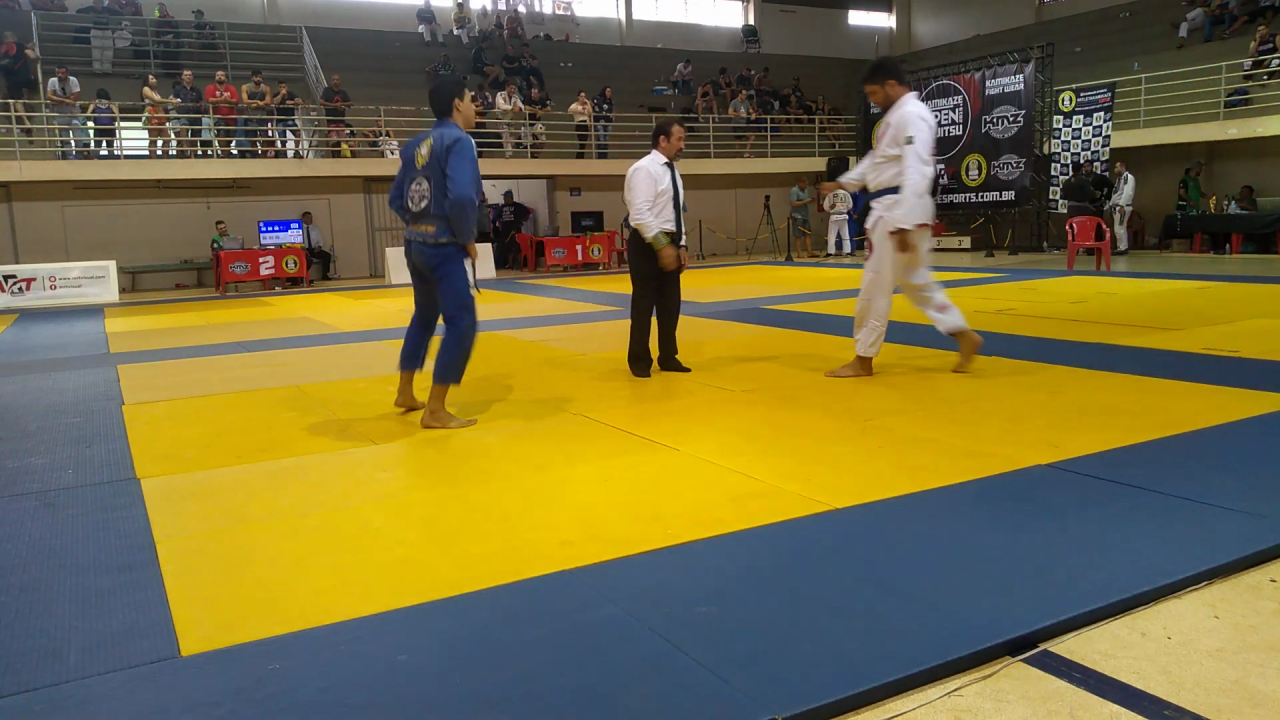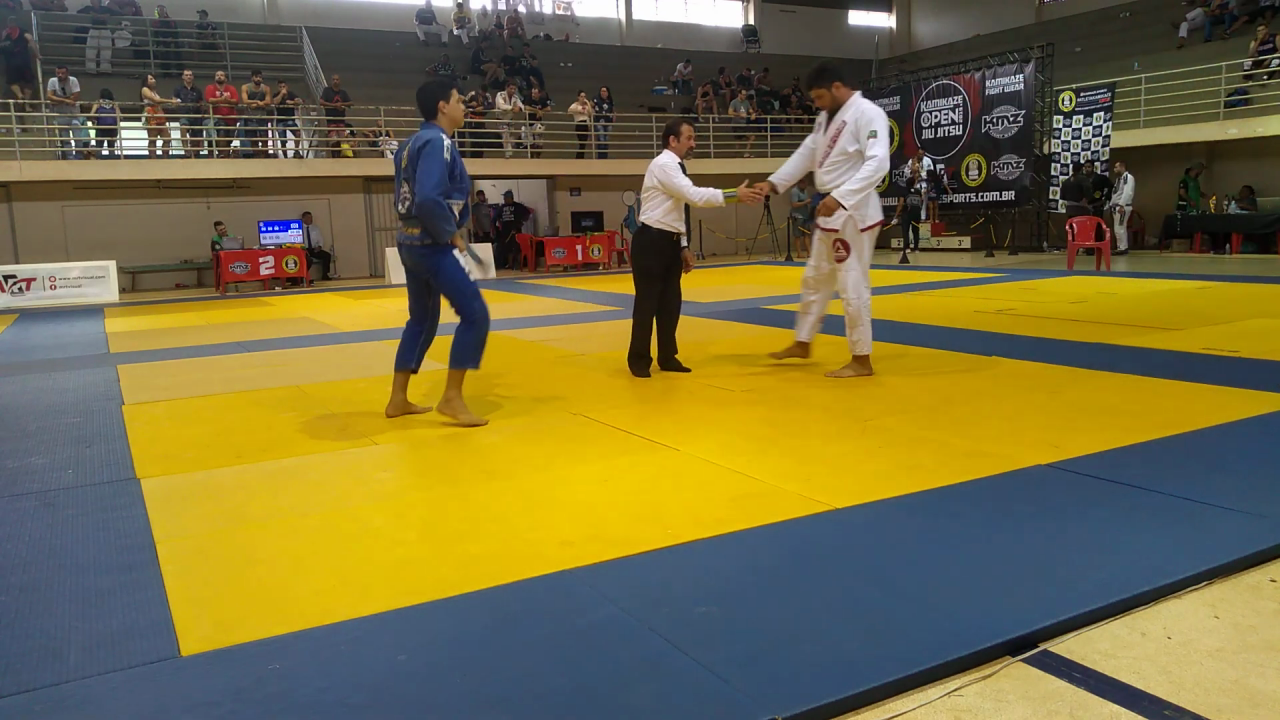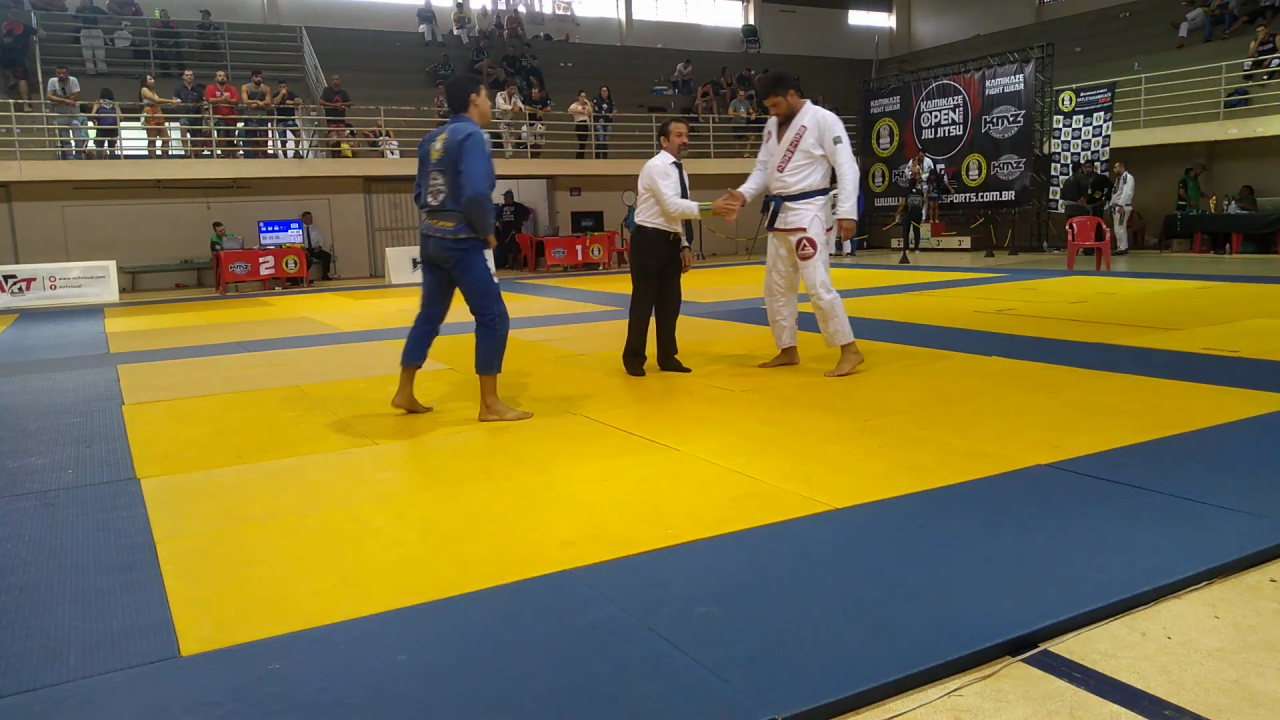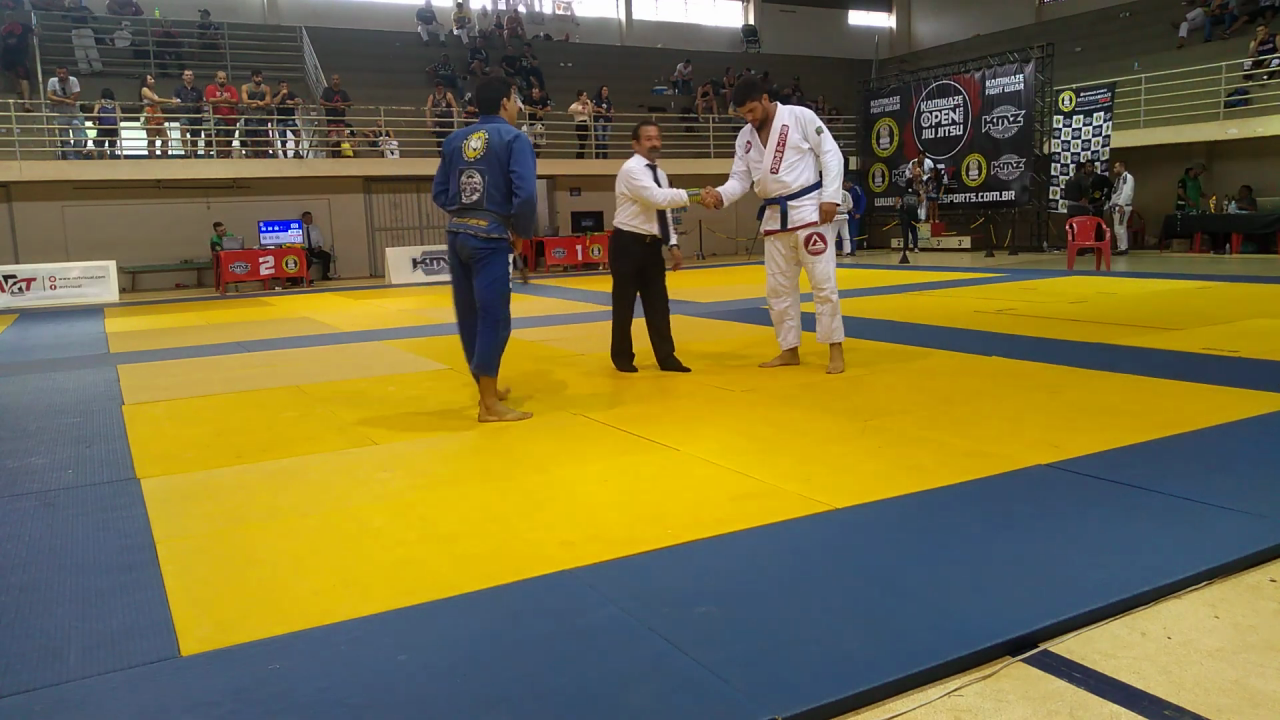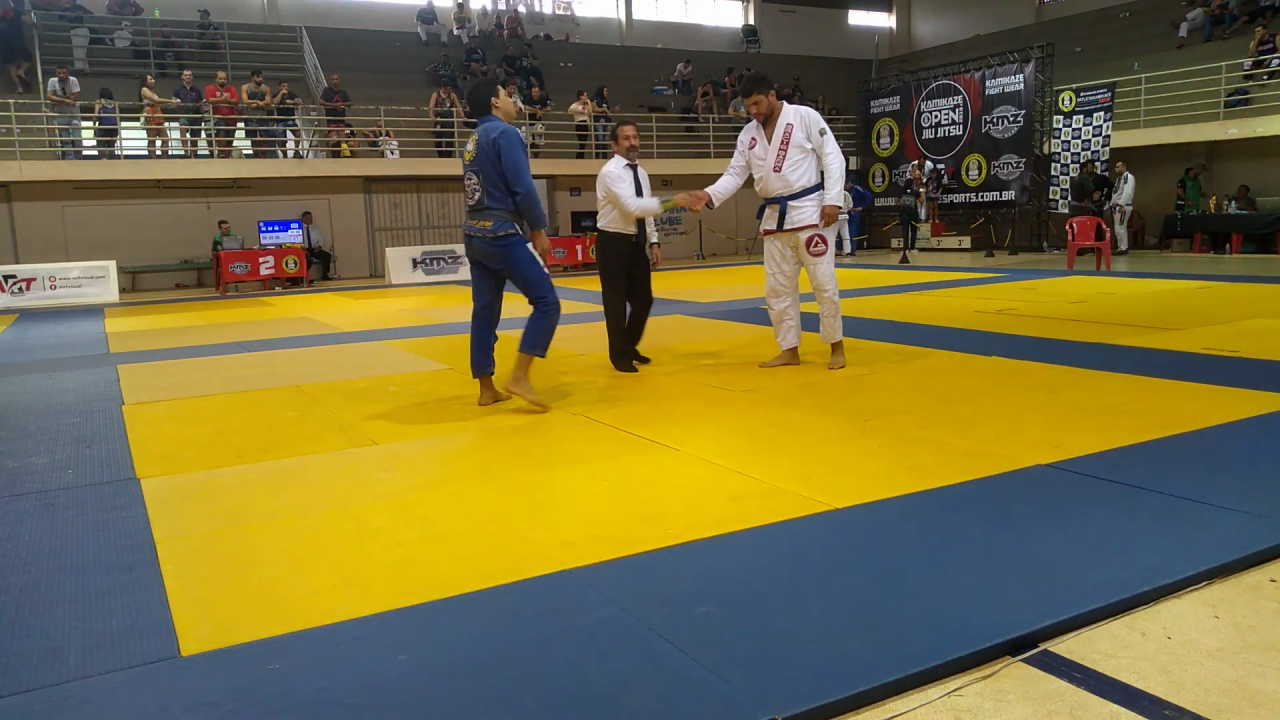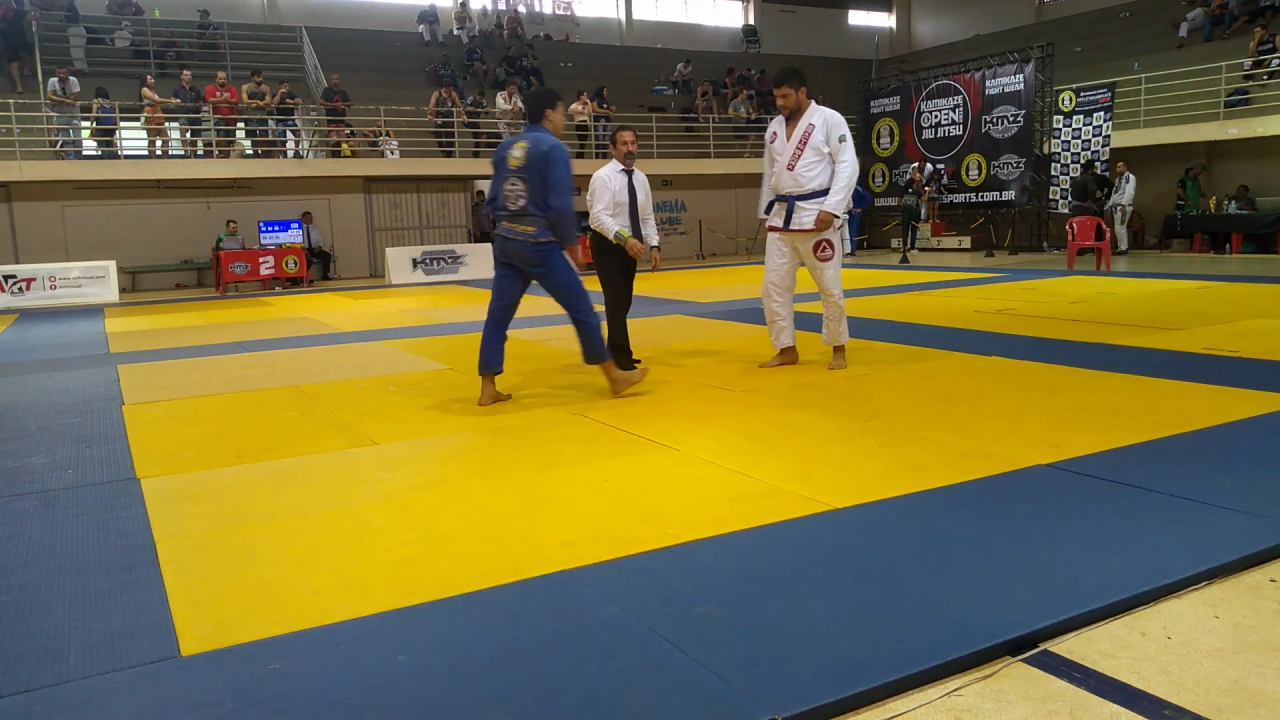
dt=0.4s
person 1, frame 1
left shoulder: (416, 143)
right shoulder: (459, 141)
left elbow: (396, 197)
right elbow: (462, 197)
right wrist: (468, 237)
left hip: (415, 241)
right hip: (443, 244)
left knee: (426, 316)
right knee: (461, 324)
left ankle: (405, 392)
right ankle: (435, 409)
person 1, frame 2
left shoulder: (414, 143)
right shoulder: (437, 142)
right elbow: (428, 200)
right wrist: (451, 234)
left hip: (412, 243)
right hip: (433, 246)
left knee: (423, 320)
right knee: (474, 313)
left ankle: (398, 399)
right ankle: (451, 398)
person 1, frame 3
left shoulder: (432, 139)
right shoulder: (473, 136)
left elbow: (421, 194)
right elbow: (476, 194)
right wrist: (487, 231)
left hip: (430, 236)
right hip: (461, 239)
left knee: (430, 313)
right knee: (492, 317)
left ankle: (405, 392)
right ankle: (490, 403)
person 1, frame 4
left shoulder: (456, 140)
right shoulder: (514, 138)
left elbow: (439, 194)
right elbow: (525, 194)
right wrist: (521, 232)
left hip: (456, 234)
right hip: (490, 237)
left knee: (468, 312)
right knee: (494, 318)
left ankle: (486, 389)
right ankle: (490, 404)
person 1, frame 5
left shoulder: (473, 141)
right shoulder: (504, 133)
right elbow: (523, 189)
left wrist: (529, 232)
right wrist: (538, 228)
left hip: (474, 234)
right hip: (501, 235)
left knee: (484, 310)
right knee: (546, 301)
left ankle: (486, 389)
right ankle: (519, 377)
person 1, frame 6
left shoulder: (505, 148)
right shoulder: (553, 148)
left elbow: (493, 201)
right elbow: (561, 205)
right wrist: (569, 241)
left hip: (506, 239)
right hip: (539, 242)
left knee: (499, 313)
right knee: (581, 309)
left ankle: (488, 389)
right ankle: (615, 378)
person 2, frame 1
left shoulder: (911, 115)
right shoulder: (899, 114)
left elbow: (917, 172)
right elbow: (877, 158)
left wrist: (905, 224)
right wrist: (844, 182)
left hip: (897, 210)
right hip: (896, 210)
left knee: (875, 287)
right knee: (917, 282)
left ankle: (863, 360)
right ankle: (964, 337)
person 2, frame 2
left shoulder: (868, 114)
right shoulder: (828, 118)
left elbow: (878, 163)
right elbow: (806, 154)
left wrist: (840, 197)
right wrist: (774, 183)
left hip: (854, 212)
right hip: (831, 213)
left knee: (852, 286)
right knee: (814, 279)
left ankle: (861, 360)
right ankle: (802, 343)
person 2, frame 3
left shoulder: (823, 120)
right shoulder: (773, 126)
left elbow: (847, 168)
right elbow: (763, 167)
left wrist: (847, 212)
right wrist: (744, 193)
left hip: (807, 213)
right hip: (779, 214)
left knee: (817, 284)
right knee: (776, 288)
left ankle: (849, 350)
right ankle: (788, 350)
person 2, frame 4
left shoulder: (800, 116)
right shoulder: (745, 137)
left elbow: (831, 155)
right elbow: (740, 179)
left wrist: (830, 197)
right wrist: (720, 195)
left hip: (809, 210)
right hip: (774, 216)
left knee: (823, 281)
right knee: (779, 287)
left ankle: (835, 350)
right ankle: (790, 350)
person 2, frame 5
left shoulder: (805, 116)
right shoulder: (748, 134)
left elbow: (833, 158)
right elbow: (735, 175)
left wrist: (832, 200)
right wrist: (708, 195)
left hip: (809, 210)
right hip: (775, 216)
left knee: (823, 282)
right knee: (779, 287)
left ankle: (836, 347)
right ankle: (790, 350)
person 2, frame 6
left shoulder: (829, 119)
right shoulder: (775, 126)
left elbow: (848, 166)
left wrist: (831, 208)
right wrist: (765, 213)
left hip: (816, 214)
right hip: (781, 216)
left knee: (829, 286)
right knee: (774, 285)
left ankle: (838, 349)
right ankle: (786, 349)
person 3, frame 1
left shoulder: (673, 172)
right shoulder: (644, 169)
right elbow: (641, 214)
left wrist: (680, 245)
right wrist: (662, 245)
left hip: (668, 244)
right hip: (647, 244)
left knee: (671, 303)
right knee: (644, 303)
left ankle: (668, 357)
right ankle: (640, 360)
person 3, frame 2
left shoulder: (676, 168)
right shoulder: (663, 166)
right elbow: (694, 195)
left wrist: (684, 246)
right wrist: (735, 194)
left hip: (670, 243)
right hip: (651, 241)
left knee: (671, 302)
right knee: (647, 302)
left ankle: (667, 357)
right ankle: (639, 359)
person 3, frame 3
left shoulder: (679, 171)
right shoulder: (656, 167)
right elbow: (672, 207)
left wrist: (685, 246)
right wrist: (712, 207)
left hip: (670, 243)
right hip: (649, 241)
left knee: (670, 301)
right knee: (643, 301)
left ankle: (667, 356)
right ankle: (634, 357)
person 3, frame 4
left shoulder: (659, 174)
right shoulder: (631, 170)
left elbow: (665, 212)
right elbow: (658, 199)
left wrist: (673, 244)
right wrist: (695, 195)
left hip: (651, 245)
right hip: (627, 244)
left knee: (658, 302)
right knee: (624, 303)
left ankle: (666, 357)
right ankle: (622, 355)
person 3, frame 5
left shoulder: (640, 172)
right shoulder: (610, 172)
right elbow: (633, 206)
left wrist: (653, 243)
right wrist: (670, 201)
left hip: (636, 244)
right hip: (613, 244)
left knee: (643, 300)
right knee: (615, 303)
left ankle: (629, 349)
right ankle: (621, 355)
person 3, frame 6
left shoulder: (641, 179)
right shoulder: (604, 176)
left elbow: (647, 217)
right elbow: (600, 218)
left wrist: (653, 246)
right wrist: (626, 240)
left hip: (628, 248)
right hip: (607, 246)
left knee: (624, 302)
right knee: (616, 302)
left ankle: (618, 352)
right ankle: (619, 354)
